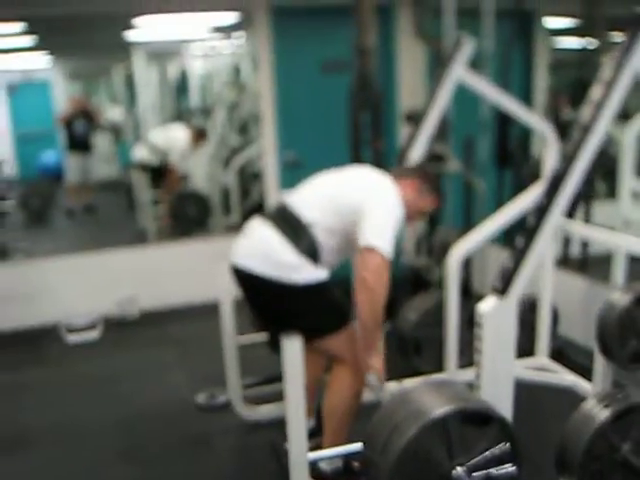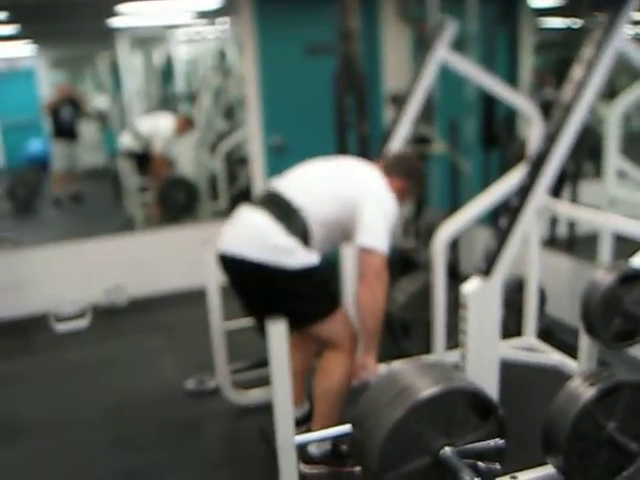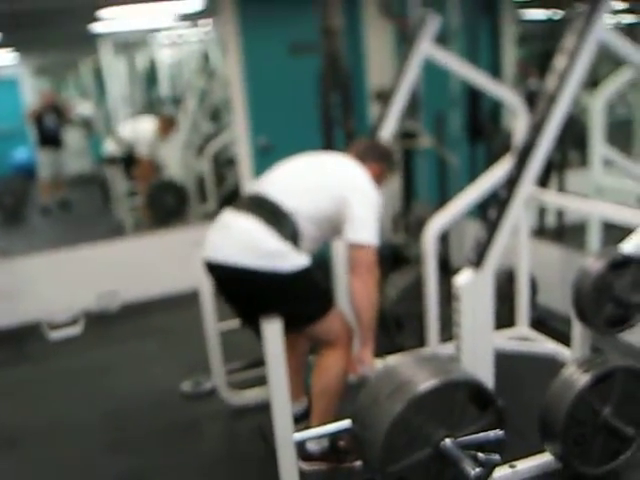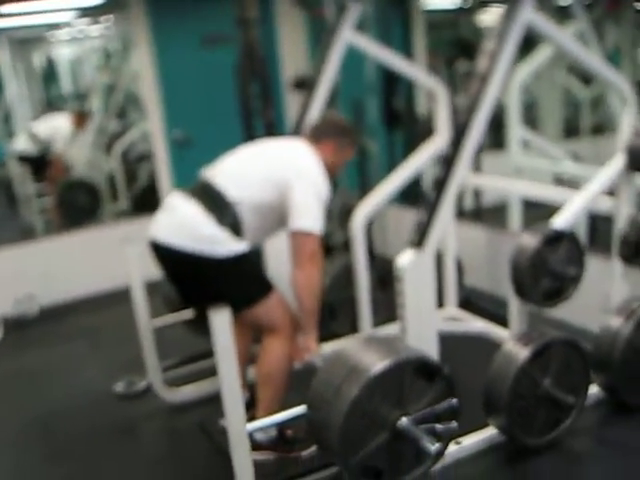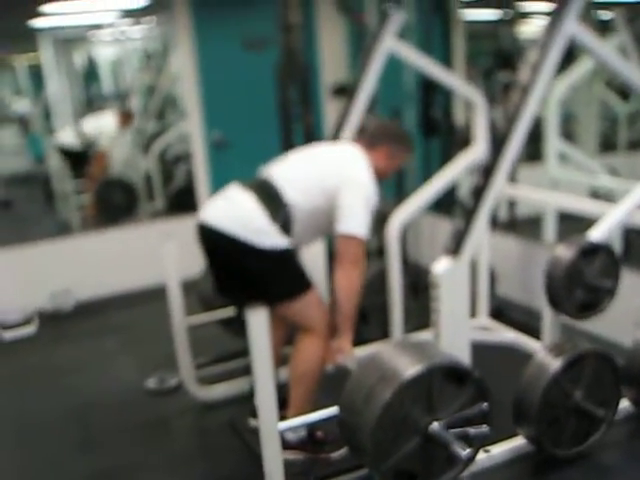
dt=1s
person 1, frame 1
left shoulder: (366, 180)
right shoulder: (387, 198)
right elbow: (370, 279)
right wrist: (371, 352)
left hip: (248, 253)
right hip: (282, 267)
left knee: (315, 341)
right knee: (350, 358)
person 1, frame 2
left shoulder: (347, 169)
right shoulder: (380, 196)
right elbow: (372, 278)
right wrist: (369, 354)
left hip: (233, 243)
right hip: (274, 254)
left knee: (304, 329)
right knee: (341, 341)
left ankle: (295, 418)
right ankle: (319, 449)
person 1, frame 3
left shoulder: (311, 162)
right shoulder: (362, 187)
right elbow: (363, 272)
right wrist: (366, 348)
left hip: (219, 250)
right hip: (265, 259)
left knee: (294, 325)
right knee: (337, 339)
left ankle: (295, 414)
right ankle: (316, 446)
person 1, frame 4
left shoulder: (276, 150)
right shoulder: (310, 174)
right elbow: (307, 260)
right wrist: (310, 335)
left hip: (166, 231)
right hip: (203, 243)
left knee: (242, 312)
right knee: (280, 326)
right ankle: (264, 434)
person 1, frame 5
left shoulder: (332, 154)
right shoulder: (359, 178)
right elbow: (349, 263)
right wrist: (345, 337)
left hip: (216, 219)
right hip: (249, 235)
left knee: (278, 311)
right knee: (316, 325)
right ankle: (294, 433)
